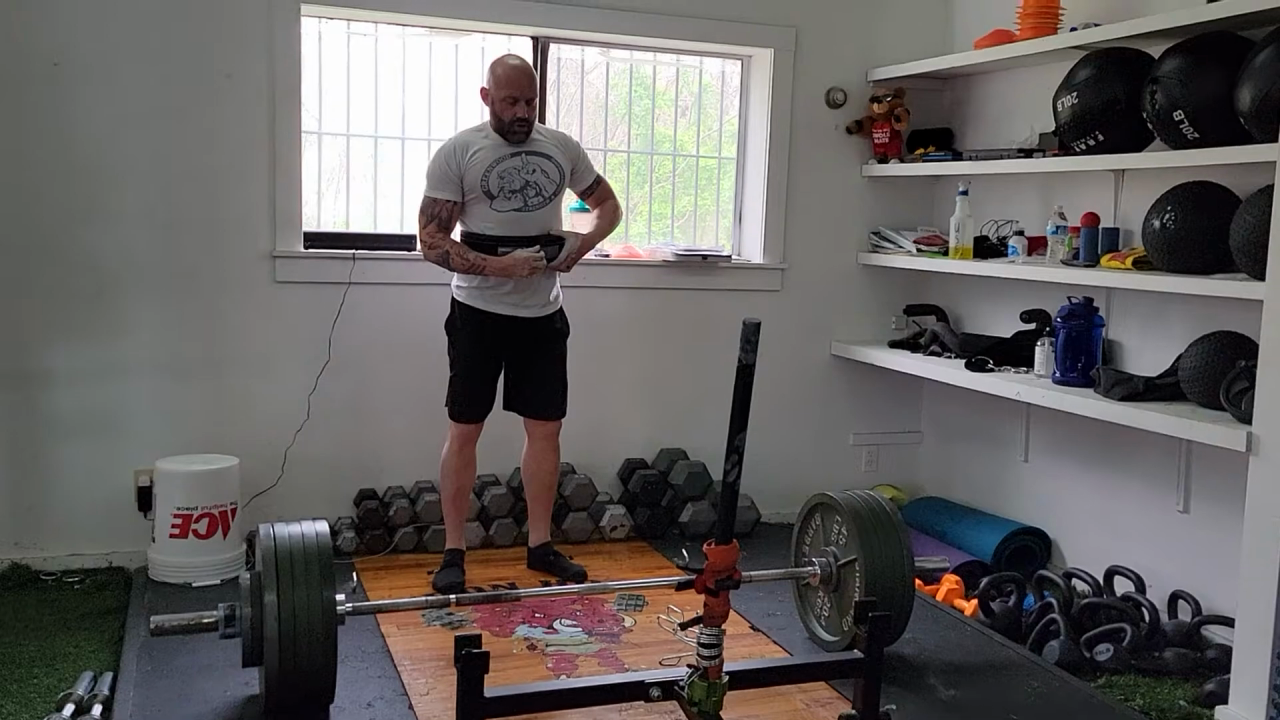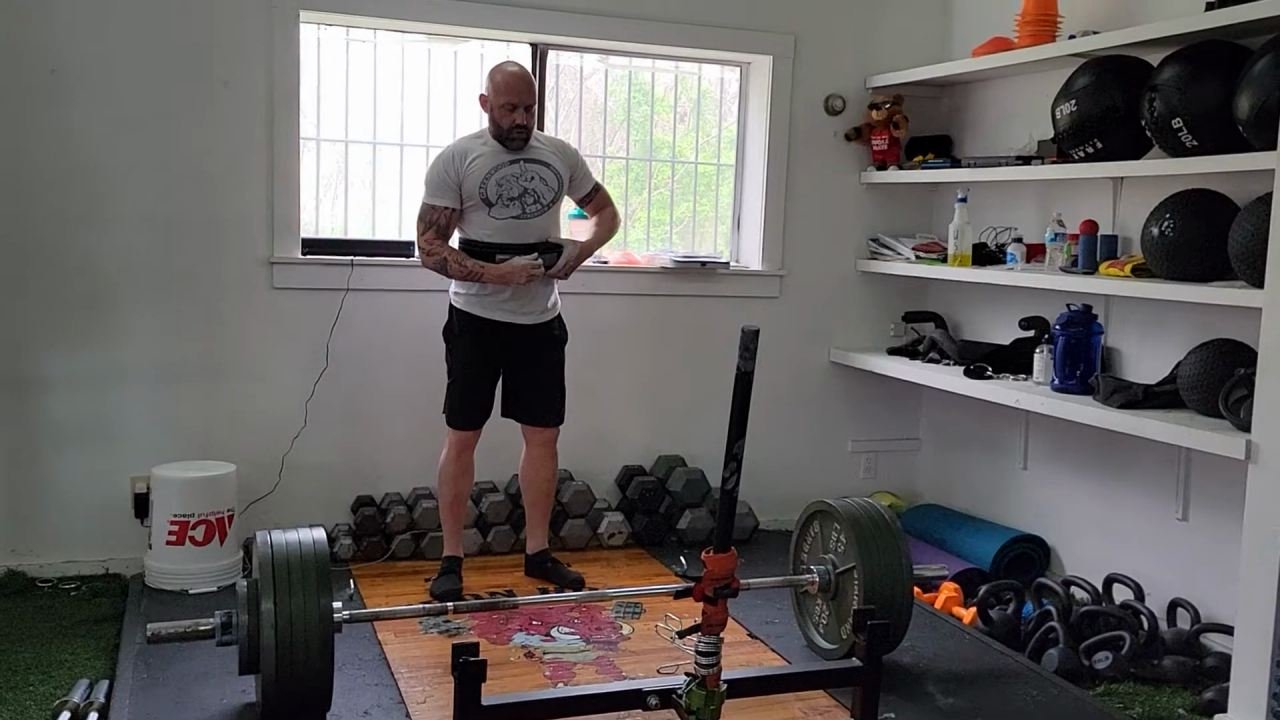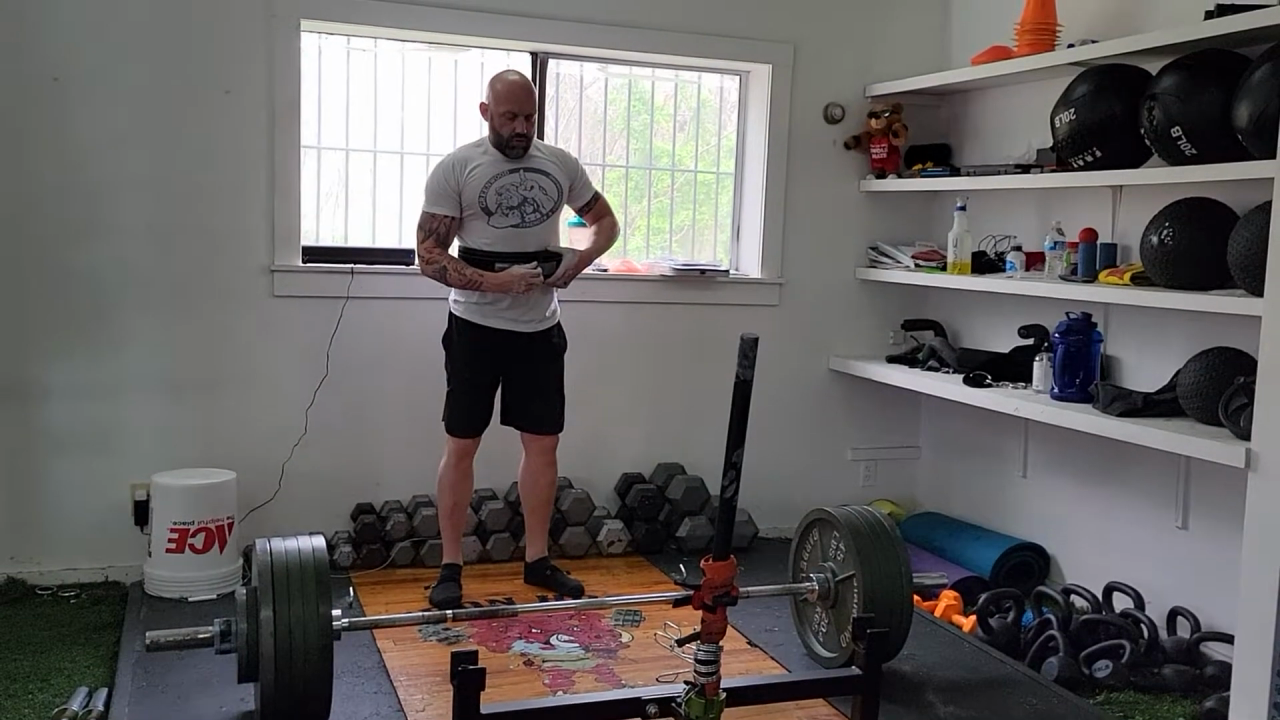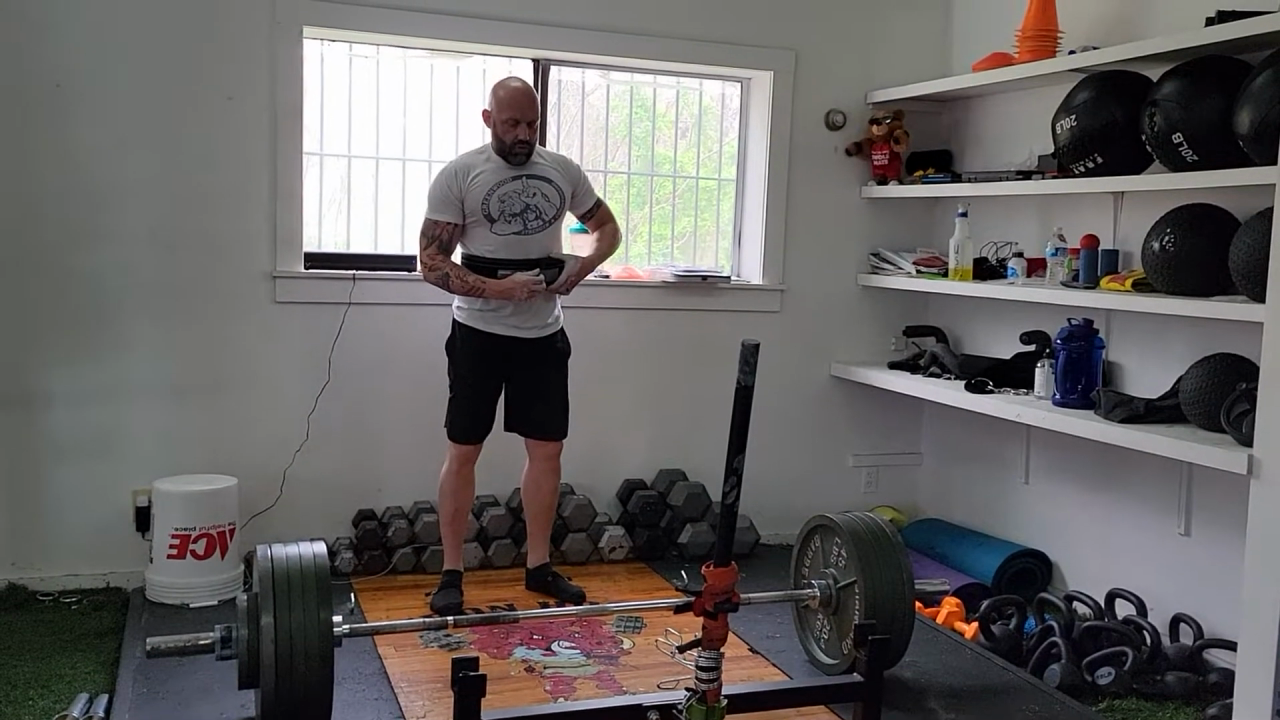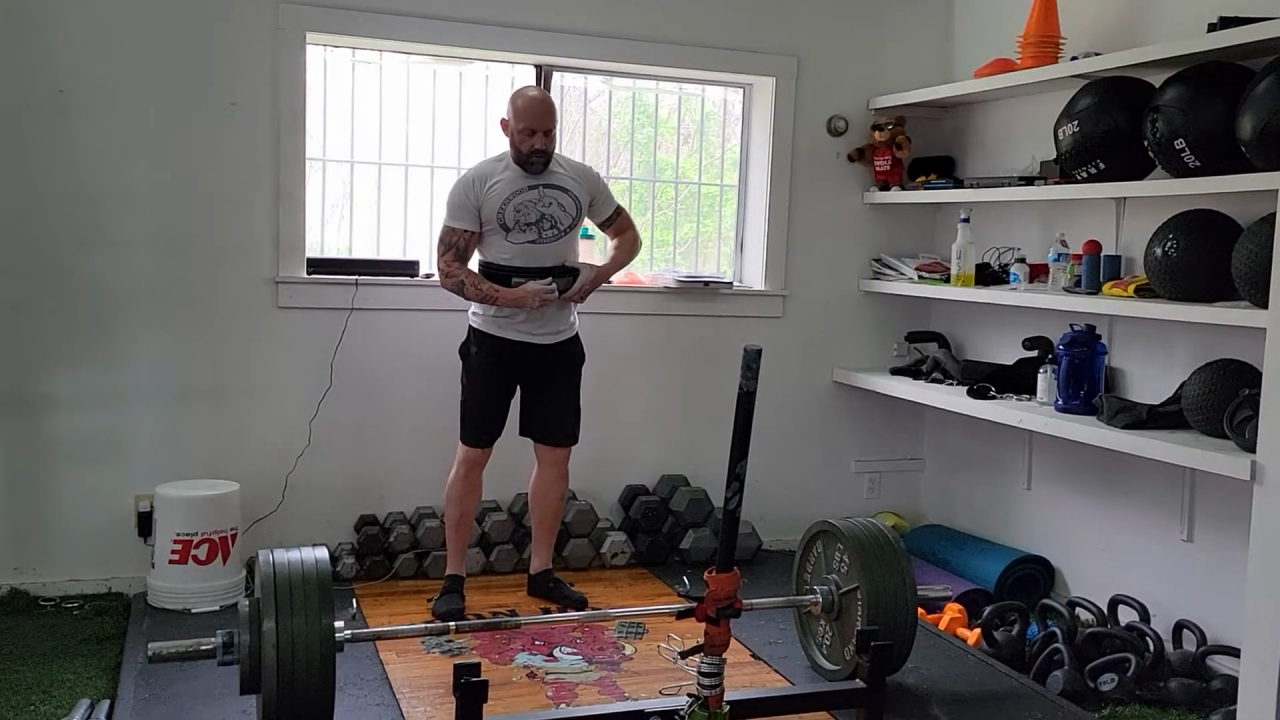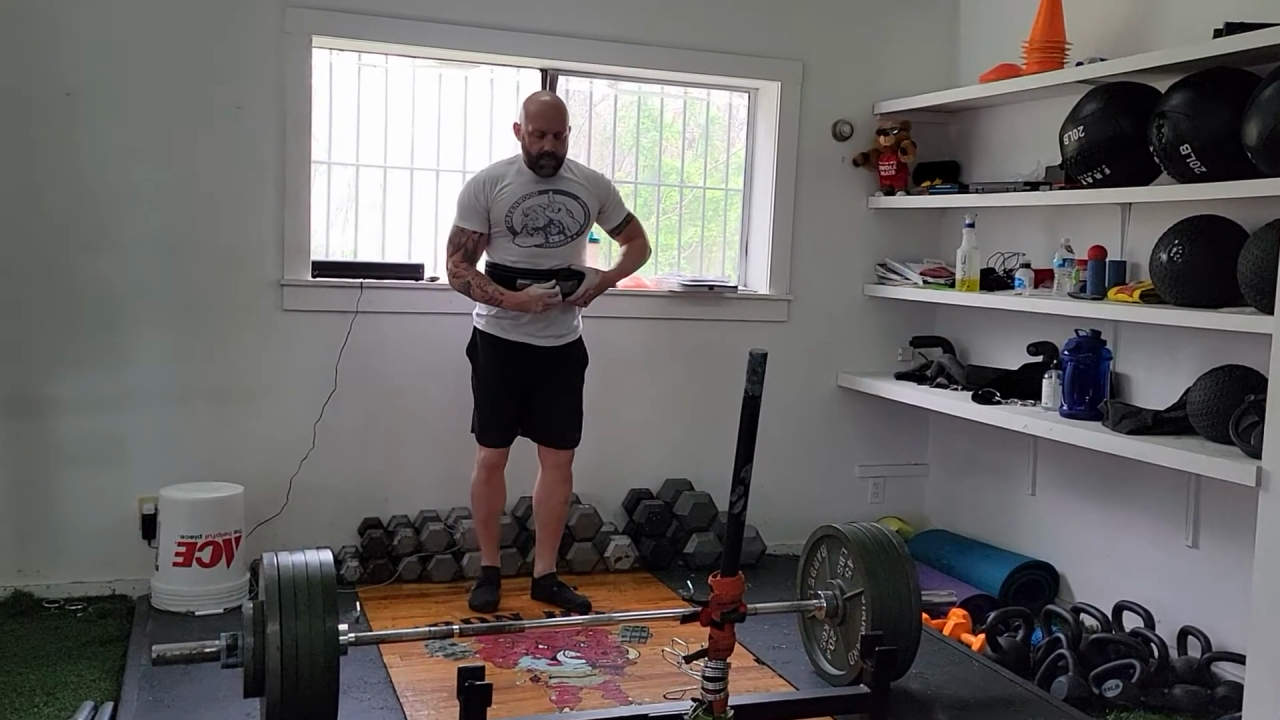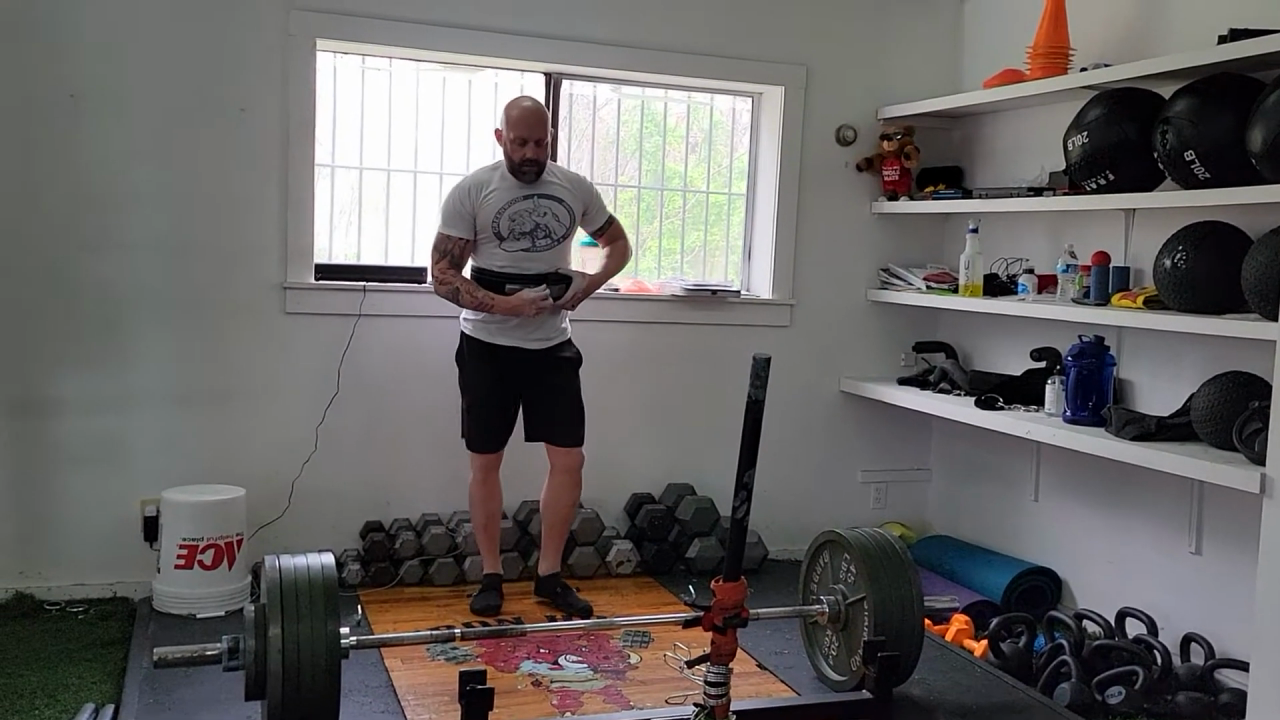
dt=0.3s
person 1, frame 1
left shoulder: (562, 147)
right shoulder: (457, 153)
left elbow: (608, 203)
right elbow: (432, 241)
left wrist: (584, 242)
right wrist: (498, 267)
left hip: (543, 313)
right hip: (479, 312)
left knee: (545, 429)
right knee: (464, 430)
left ankle: (540, 545)
right ankle: (454, 552)
person 1, frame 2
left shoulder: (561, 155)
right shoulder: (455, 160)
left elbow: (607, 211)
right elbow: (429, 247)
left wrist: (582, 249)
right wrist: (495, 274)
left hip: (541, 320)
right hip: (477, 318)
left knee: (542, 436)
right knee: (462, 437)
left ankle: (538, 552)
right ankle: (451, 558)
person 1, frame 3
left shoulder: (561, 164)
right shoulder: (455, 168)
left elbow: (606, 220)
right elbow: (429, 256)
left wrist: (581, 258)
right wrist: (495, 282)
left hip: (540, 327)
right hip: (476, 326)
left knee: (542, 443)
right knee: (461, 444)
left ankle: (537, 559)
right ankle: (450, 566)
person 1, frame 4
left shoulder: (564, 171)
right shoulder: (458, 176)
left elbow: (608, 226)
right elbow: (432, 262)
left wrist: (584, 265)
right wrist: (497, 289)
left hip: (544, 334)
right hip: (480, 333)
left knee: (546, 449)
right knee: (463, 451)
left ankle: (539, 565)
right ankle: (451, 572)
person 1, frame 5
left shoulder: (583, 179)
right shoulder: (477, 182)
left elbow: (628, 235)
right elbow: (449, 268)
left wrist: (598, 274)
right wrist: (509, 297)
left hip: (557, 340)
right hip: (493, 337)
left knee: (554, 455)
right knee: (472, 455)
left ankle: (541, 571)
right ankle: (454, 579)
person 1, frame 6
left shoulder: (593, 186)
right shoulder: (486, 184)
left elbow: (638, 243)
right elbow: (457, 267)
left wrist: (602, 281)
right wrist: (513, 300)
left hip: (561, 344)
right hip: (498, 339)
left knee: (558, 459)
right knee: (491, 457)
left ankle: (545, 574)
right ankle: (489, 570)
person 1, frame 7
left shoulder: (576, 188)
right shoulder: (471, 192)
left elbow: (619, 243)
right elbow: (443, 275)
left wrist: (591, 282)
right wrist: (504, 305)
left hip: (552, 345)
right hip: (488, 345)
left knee: (568, 459)
right knee: (485, 461)
left ankle: (549, 576)
right ankle: (491, 577)
